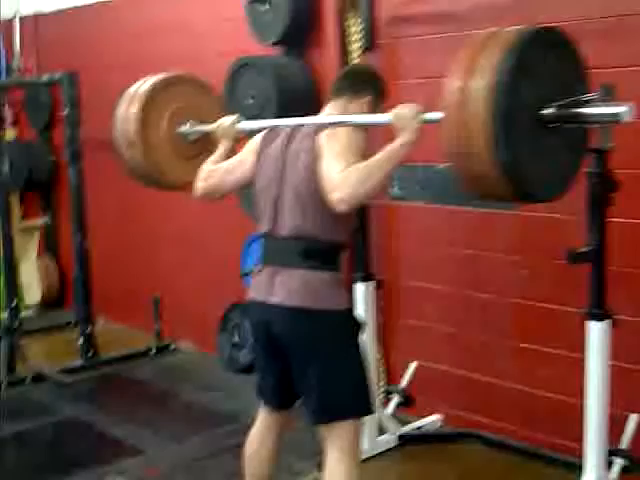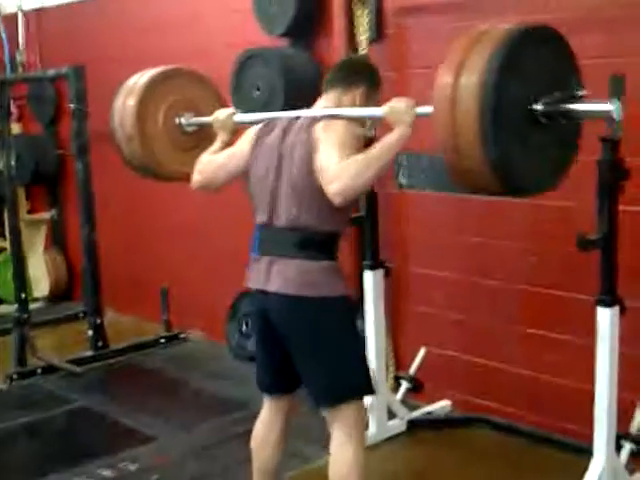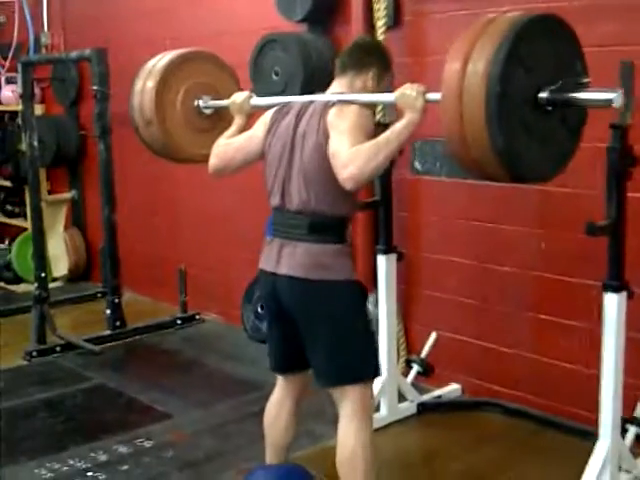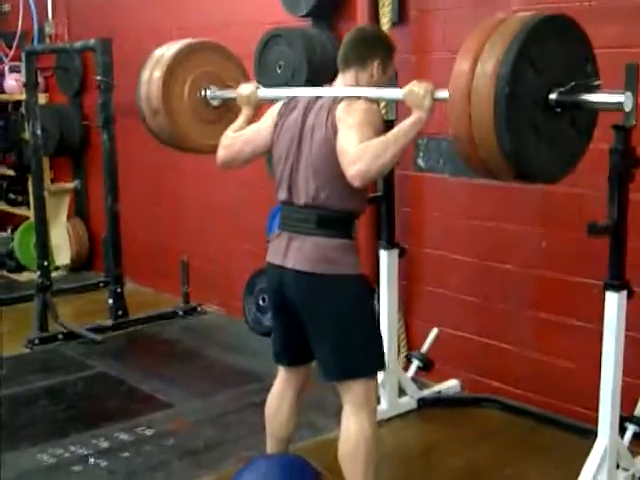
dt=0.4s
person 1, frame 1
left shoulder: (268, 138)
right shoulder: (341, 136)
left elbow: (204, 186)
right elbow: (342, 194)
left wrist: (224, 142)
right wrist: (403, 139)
left hip: (264, 295)
right hip: (313, 300)
left knee: (271, 412)
right knee: (341, 435)
person 1, frame 2
left shoulder: (264, 129)
right shoulder: (337, 127)
left elbow: (202, 178)
right elbow: (339, 186)
left wrist: (223, 134)
right wrist: (399, 133)
left hip: (264, 281)
right hip: (312, 286)
left knee: (276, 402)
right knee: (347, 420)
person 1, frame 3
left shoulder: (278, 113)
right shoulder: (349, 113)
left elbow: (218, 161)
right elbow: (351, 171)
left wrist: (239, 117)
right wrist: (408, 119)
left hip: (274, 264)
right hip: (321, 269)
left knee: (288, 382)
right knee: (355, 401)
person 1, frame 4
left shoulder: (287, 106)
right shoulder: (357, 109)
left elbow: (226, 154)
right elbow: (358, 169)
left wrist: (246, 108)
right wrist: (416, 117)
left hip: (282, 257)
right hip: (328, 264)
left knee: (290, 373)
right knee: (359, 396)
